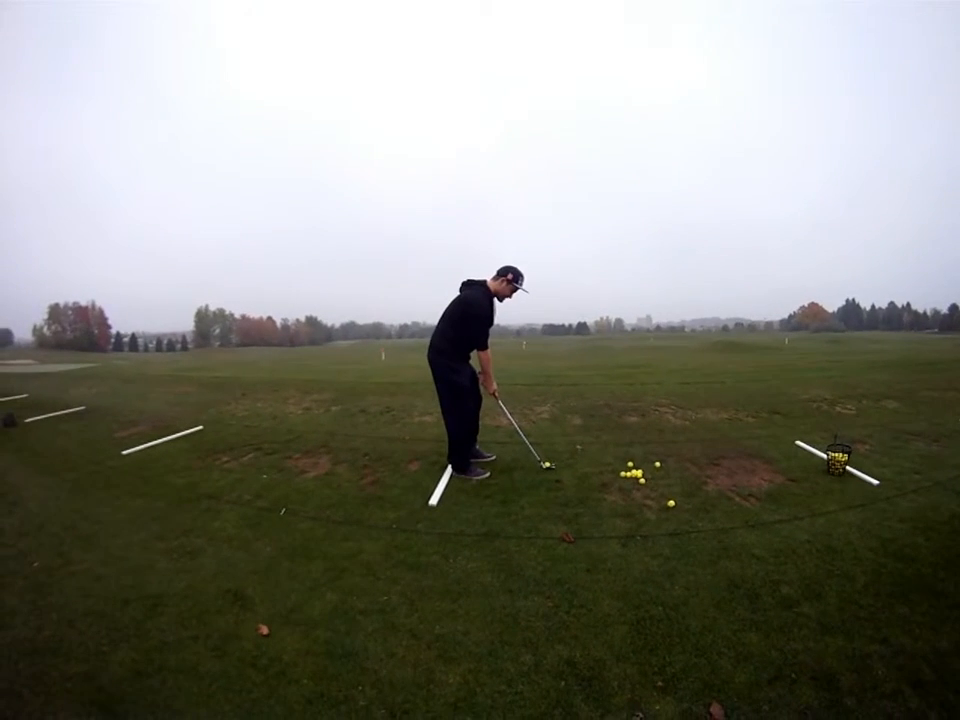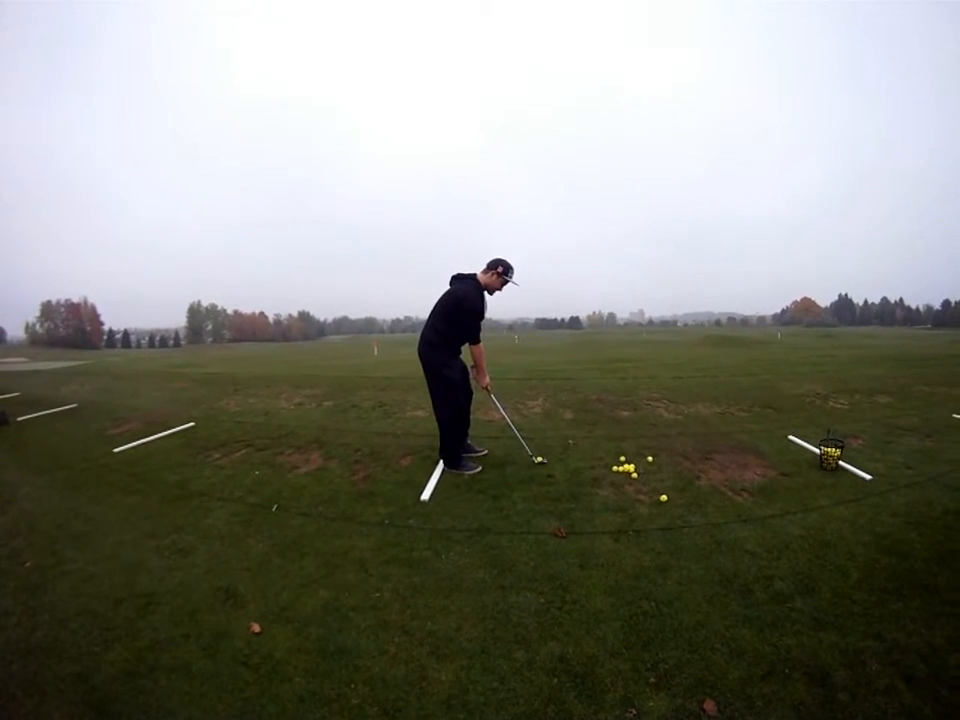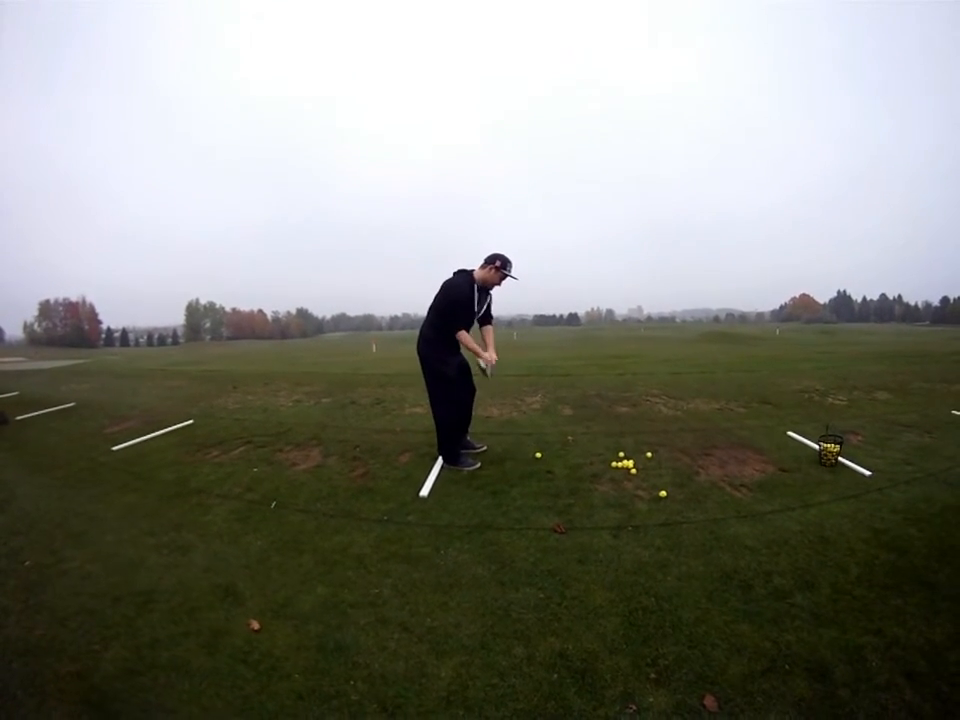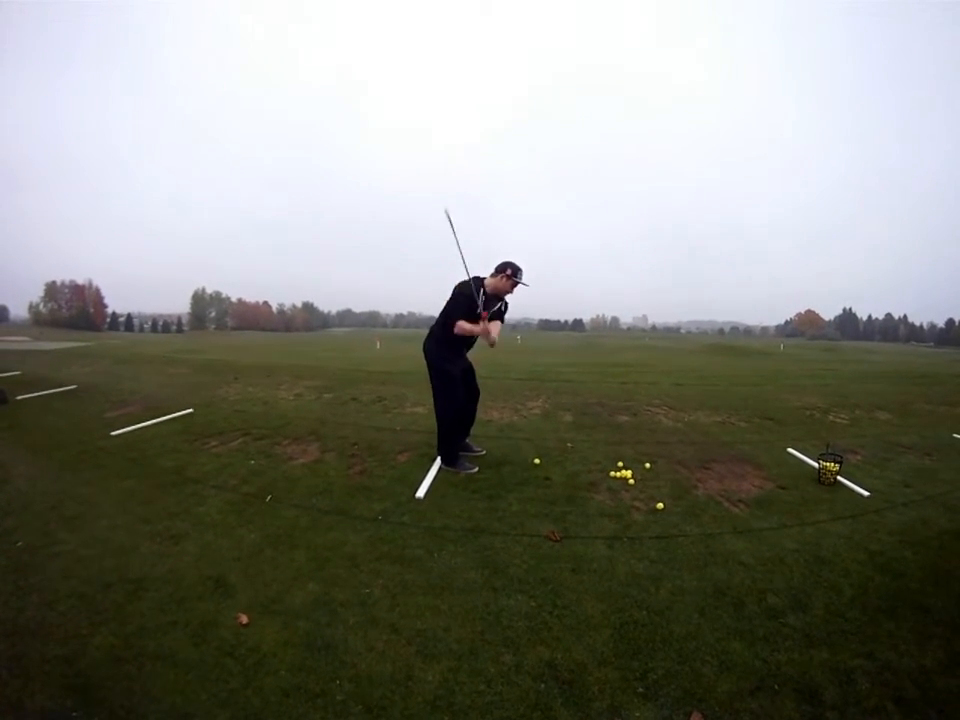
dt=0.7s
person 1, frame 1
left shoulder: (479, 296)
right shoulder: (478, 300)
left elbow: (478, 341)
right elbow: (481, 345)
left wrist: (485, 373)
right wrist: (490, 380)
left hip: (455, 356)
right hip: (445, 358)
left knee: (473, 401)
right knee: (460, 408)
left ankle: (469, 448)
right ankle: (460, 464)
person 1, frame 2
left shoulder: (470, 289)
right shoulder: (469, 295)
left elbow: (471, 335)
right elbow: (474, 339)
left wrist: (477, 367)
right wrist: (482, 373)
left hip: (446, 350)
right hip: (436, 352)
left knee: (463, 396)
right knee: (451, 403)
left ankle: (461, 443)
right ankle: (452, 459)
person 1, frame 3
left shoulder: (484, 294)
right shoulder: (457, 286)
left elbow: (487, 323)
right elbow: (458, 330)
left wrist: (490, 350)
right wrist: (481, 354)
left hip: (451, 348)
right hip: (433, 348)
left knee: (466, 391)
right knee: (447, 399)
left ankle: (459, 439)
right ankle: (450, 455)
person 1, frame 4
left shoulder: (499, 303)
right shoulder: (467, 290)
left elbow: (495, 324)
right elbow: (457, 326)
left wrist: (490, 333)
right wrist: (479, 330)
left hip: (457, 352)
right hip: (439, 349)
left knee: (470, 395)
right knee: (451, 400)
left ankle: (459, 441)
right ankle: (449, 456)
